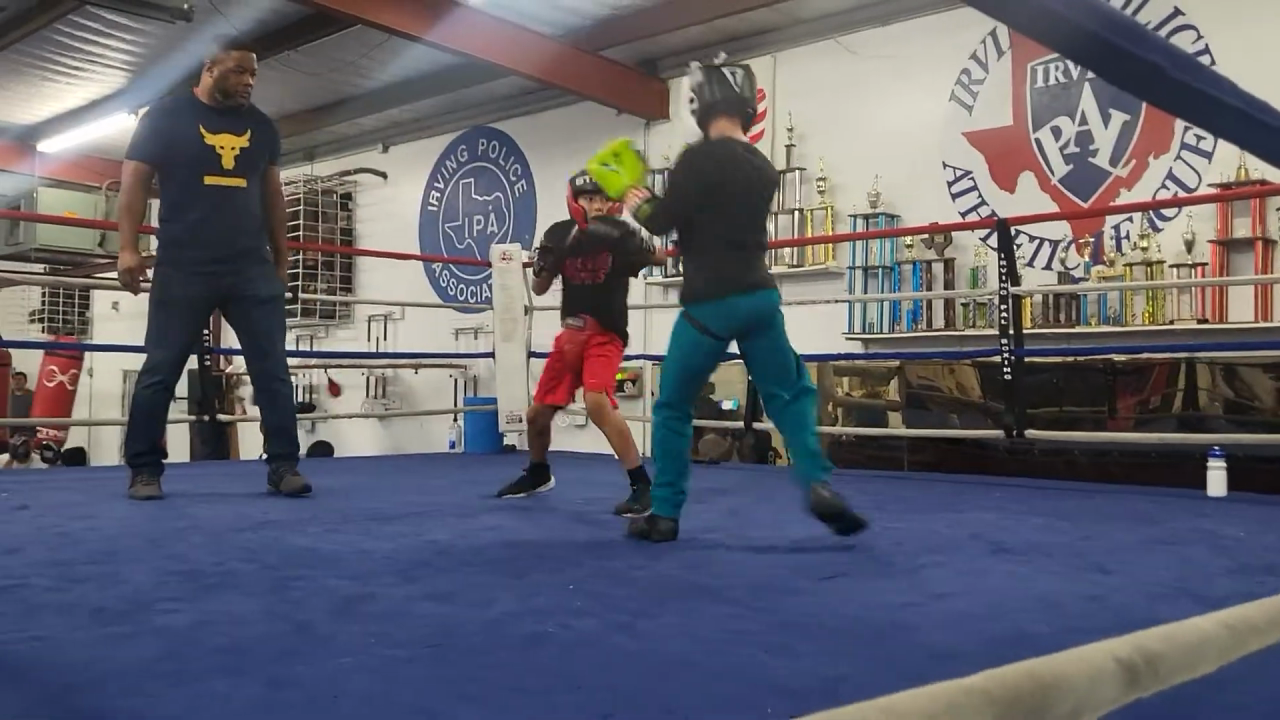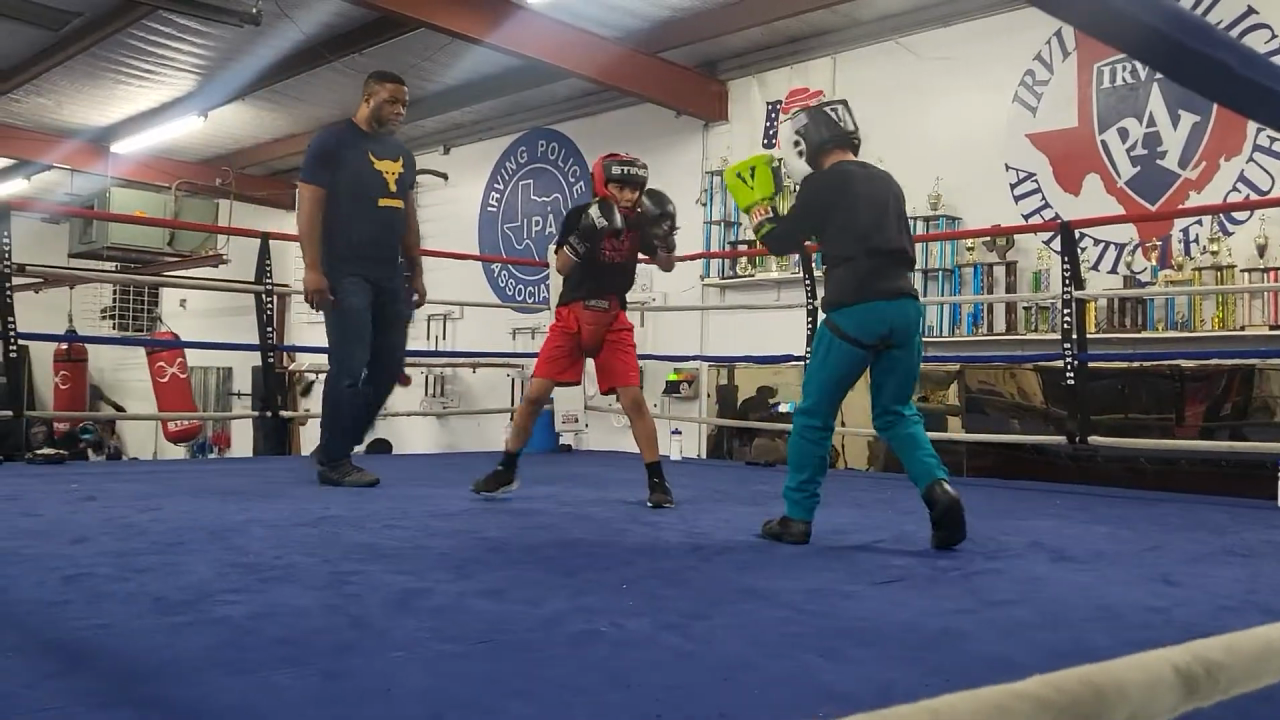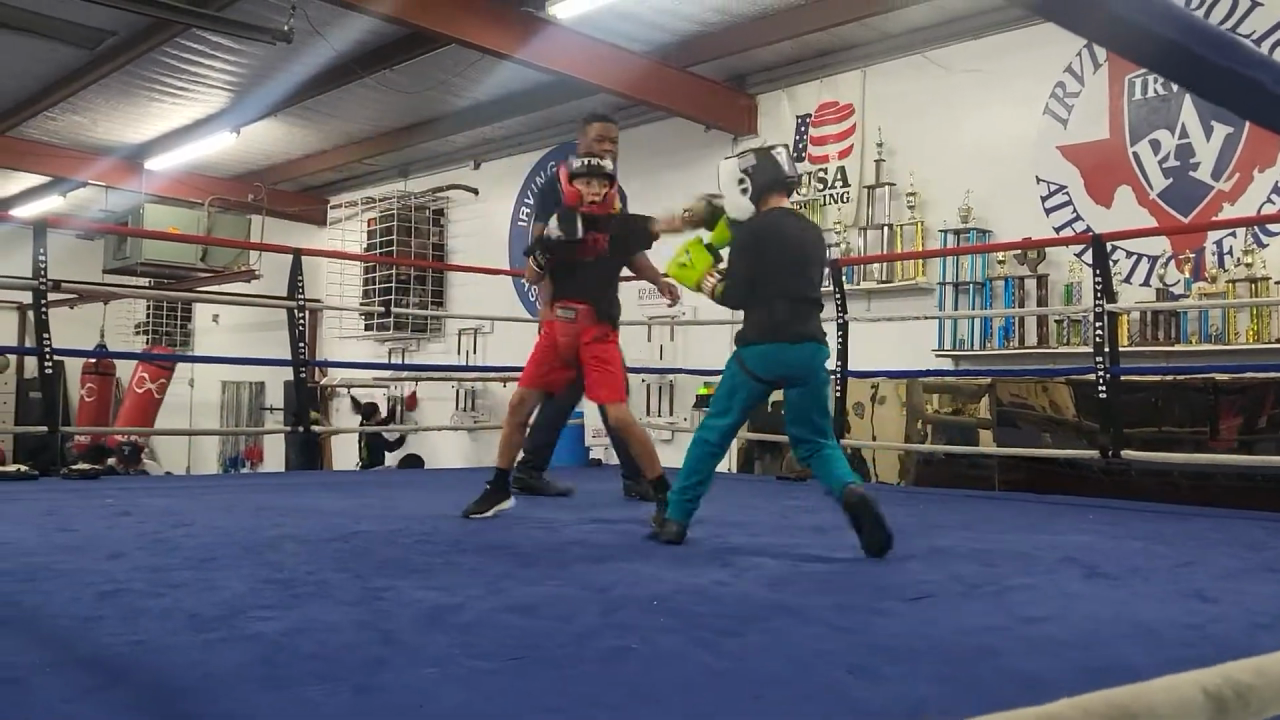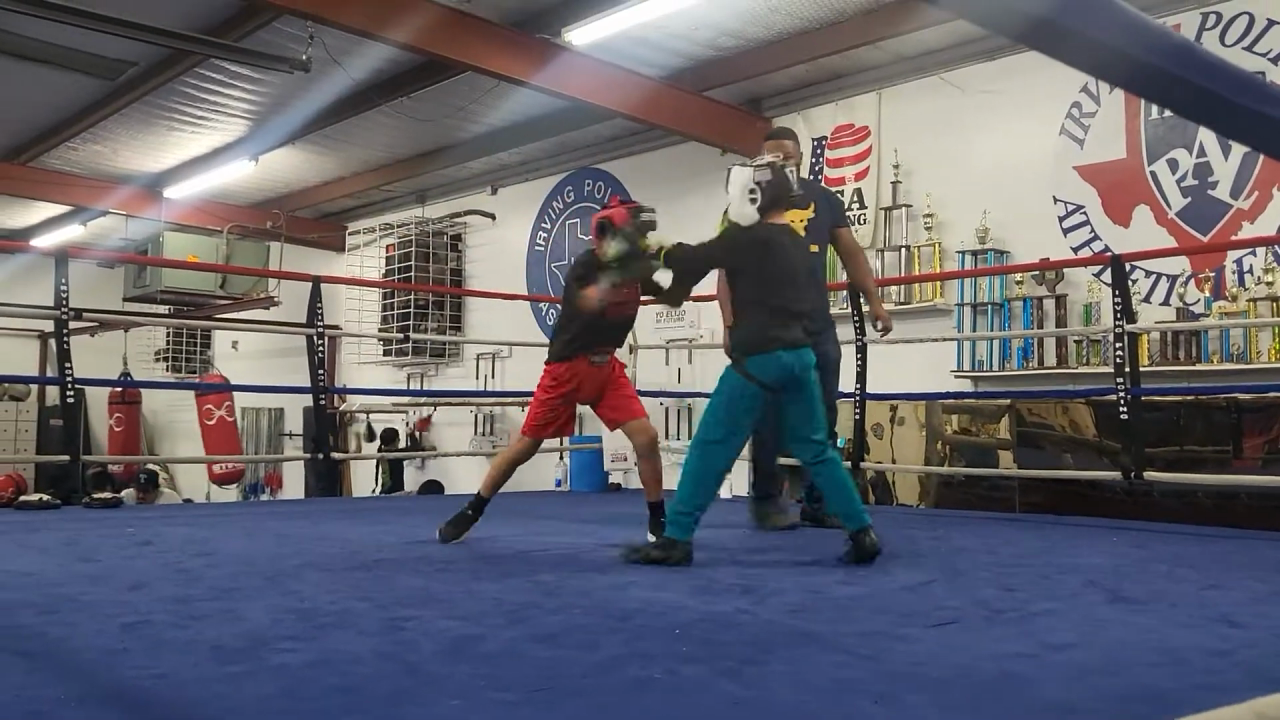
dt=1s
person 1, frame 1
left shoulder: (699, 158)
right shoulder: (761, 166)
left elbow: (663, 220)
left wrist: (631, 191)
left hip: (708, 305)
right hip: (757, 299)
left knee: (673, 409)
right knee: (792, 399)
left ankle: (665, 515)
right ankle: (819, 486)
person 1, frame 2
left shoulder: (824, 184)
right shoulder: (885, 182)
left elbow: (782, 242)
left wrist: (756, 202)
left hip: (853, 311)
right hip: (903, 306)
left knee: (815, 415)
right knee: (896, 414)
left ankle: (797, 517)
right ankle: (937, 488)
person 1, frame 3
left shoulder: (757, 229)
right shoulder: (811, 232)
left elbow: (738, 295)
left wrist: (704, 275)
right wrist: (731, 249)
left hip: (762, 348)
right hip: (809, 348)
left knee: (714, 433)
right knee: (818, 444)
left ankle: (675, 519)
right ankle: (852, 491)
person 1, frame 4
left shoulder: (744, 238)
right shoulder: (798, 247)
left elbow: (690, 260)
left wrist: (666, 252)
left hip: (758, 358)
right hip: (798, 355)
left knee: (710, 449)
right knee: (816, 448)
left ankle: (676, 539)
right ankle: (863, 530)
person 2, frame 1
left shoulder: (261, 127)
right shoulder: (166, 117)
left elbow: (272, 197)
right elbow: (134, 182)
left wrist: (281, 259)
right wrist: (129, 247)
left hip: (252, 267)
right hip: (183, 267)
left knee: (271, 364)
right knee: (161, 368)
left ankle: (283, 464)
right ankle: (144, 469)
person 2, frame 2
left shoulder: (402, 154)
right shoulder: (333, 143)
right elbow: (309, 207)
left wrist: (415, 271)
right wrist: (313, 269)
left hip: (391, 277)
right hip: (346, 276)
left knee: (388, 368)
right knee: (349, 369)
left ankle: (339, 449)
right ankle: (333, 462)
person 2, frame 3
left shoulder: (613, 187)
right shoulder: (561, 185)
left wrist: (656, 278)
right wrist: (550, 298)
left knee: (568, 388)
left ankle: (529, 469)
right ankle: (636, 477)
person 2, frame 4
left shoulder: (824, 199)
left elbow: (850, 253)
right elbow: (729, 270)
left wrist: (873, 301)
right wrist: (730, 327)
left hip: (818, 325)
left knee: (822, 416)
right knee: (770, 415)
left ankle: (816, 503)
right ankle: (766, 502)
person 3, frame 1
left shoulder: (619, 235)
right shoulder: (562, 233)
left elbow: (655, 257)
right elbow: (538, 287)
left wrist: (626, 234)
right wrist: (544, 257)
left hip: (604, 338)
right hip: (571, 335)
left knee: (597, 404)
right knee: (538, 412)
left ankle: (643, 487)
right ankle: (537, 474)
person 3, frame 2
left shoulder: (638, 223)
right shoulder: (579, 216)
left elbow: (667, 265)
right elbow: (561, 265)
left wrist: (664, 230)
right wrist: (586, 234)
left hip: (613, 319)
right hip: (571, 315)
left knee: (633, 398)
right knee: (536, 393)
left ankle: (657, 480)
right ankle: (505, 470)
person 3, frame 3
left shoulder: (619, 223)
right shoulder: (560, 222)
left elbow: (663, 225)
right elbow: (534, 274)
right wrist: (547, 246)
left hip: (597, 331)
right hip: (559, 326)
left knee: (618, 416)
right knee: (520, 403)
left ankle: (665, 494)
right ankle: (498, 489)
person 3, frame 4
left shoulder: (632, 272)
right shoulder: (586, 265)
left elbow: (670, 294)
right elbow: (589, 303)
right wrist: (613, 269)
left hip: (604, 366)
right hip: (566, 368)
left knee: (646, 435)
right knee: (522, 449)
left ankle: (658, 520)
right ankle: (472, 511)
